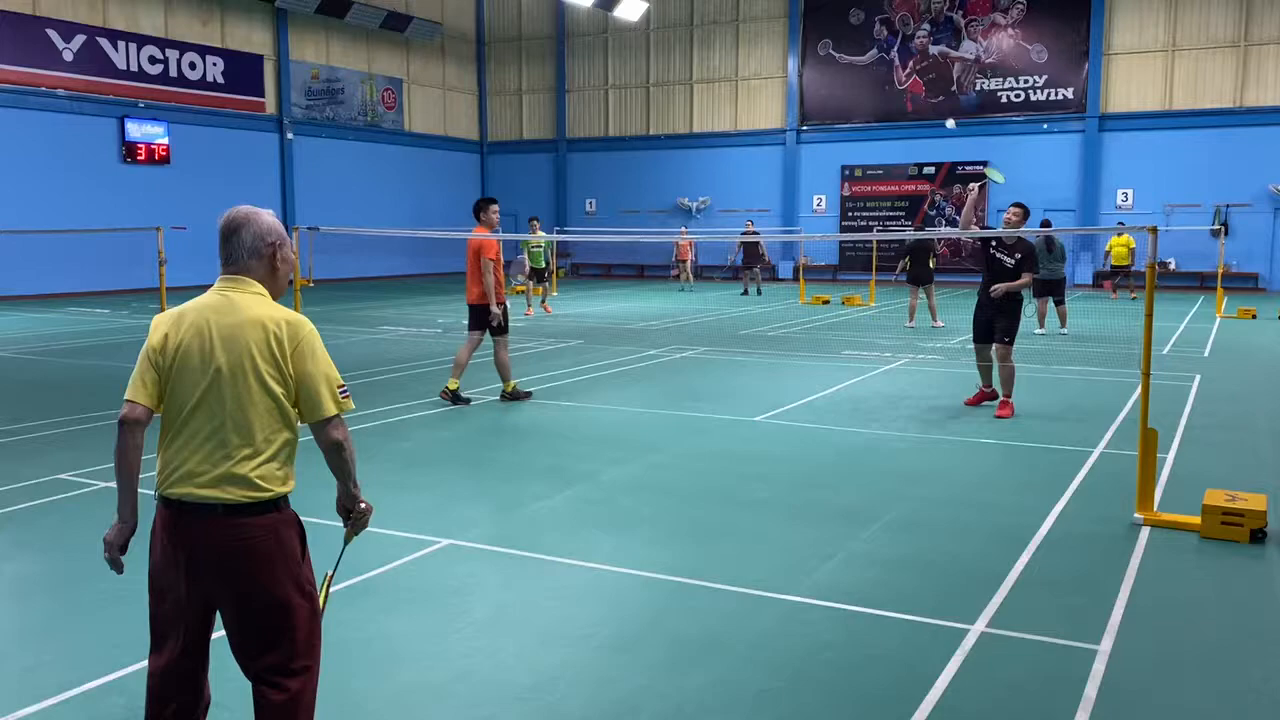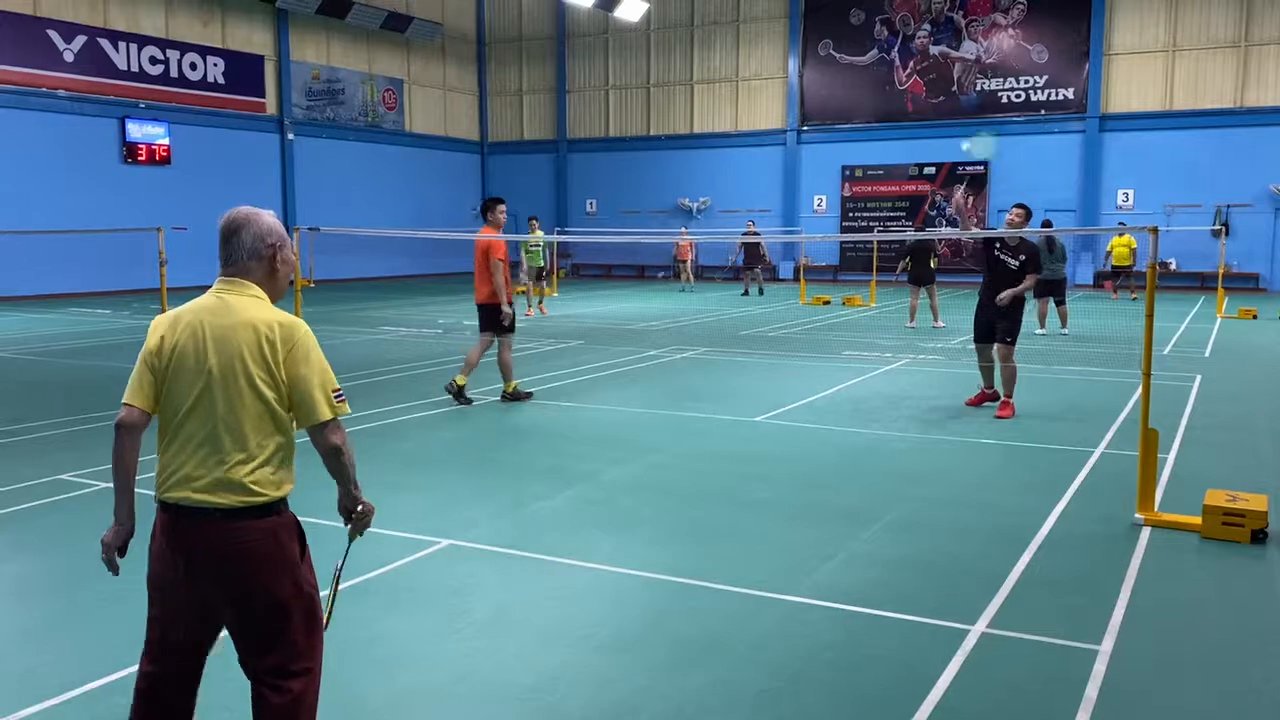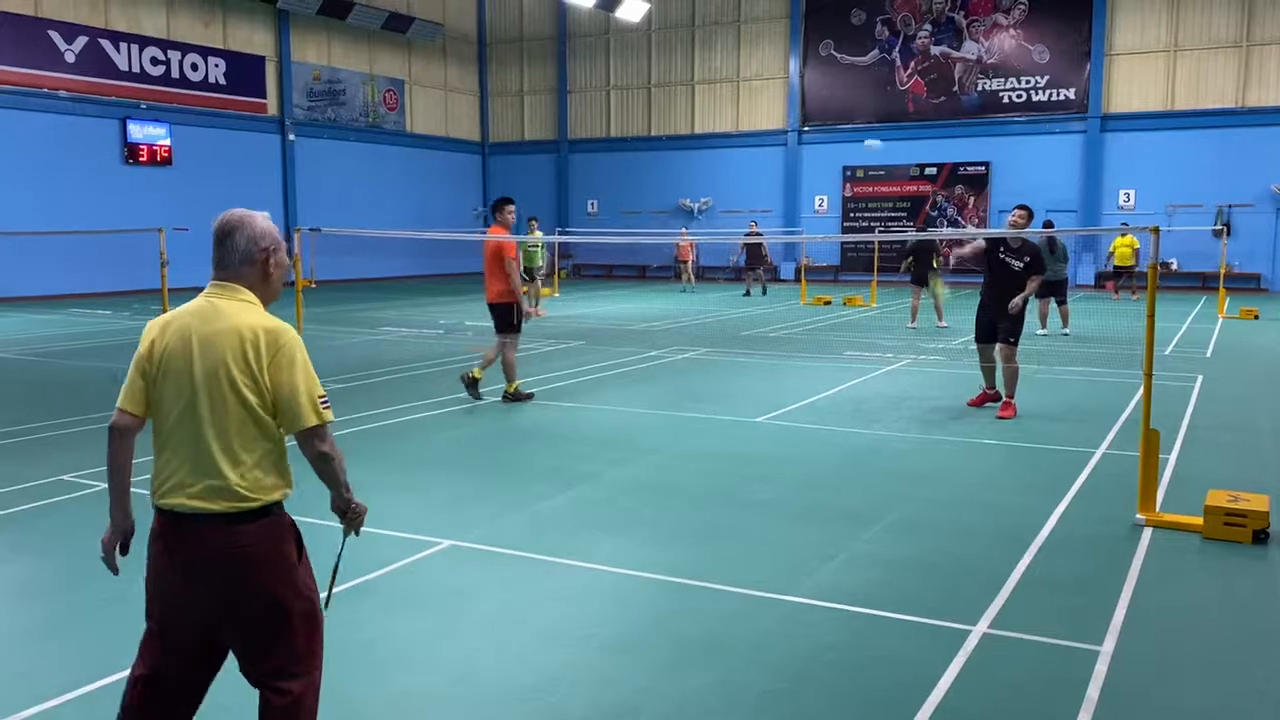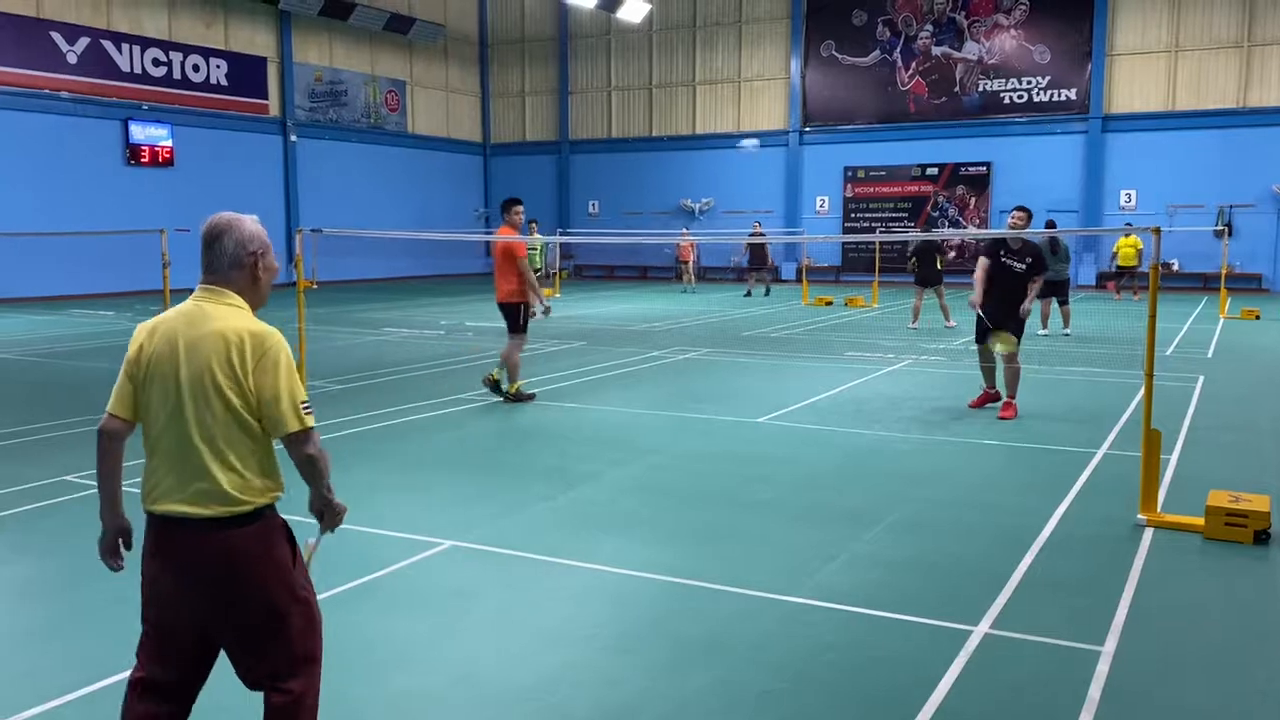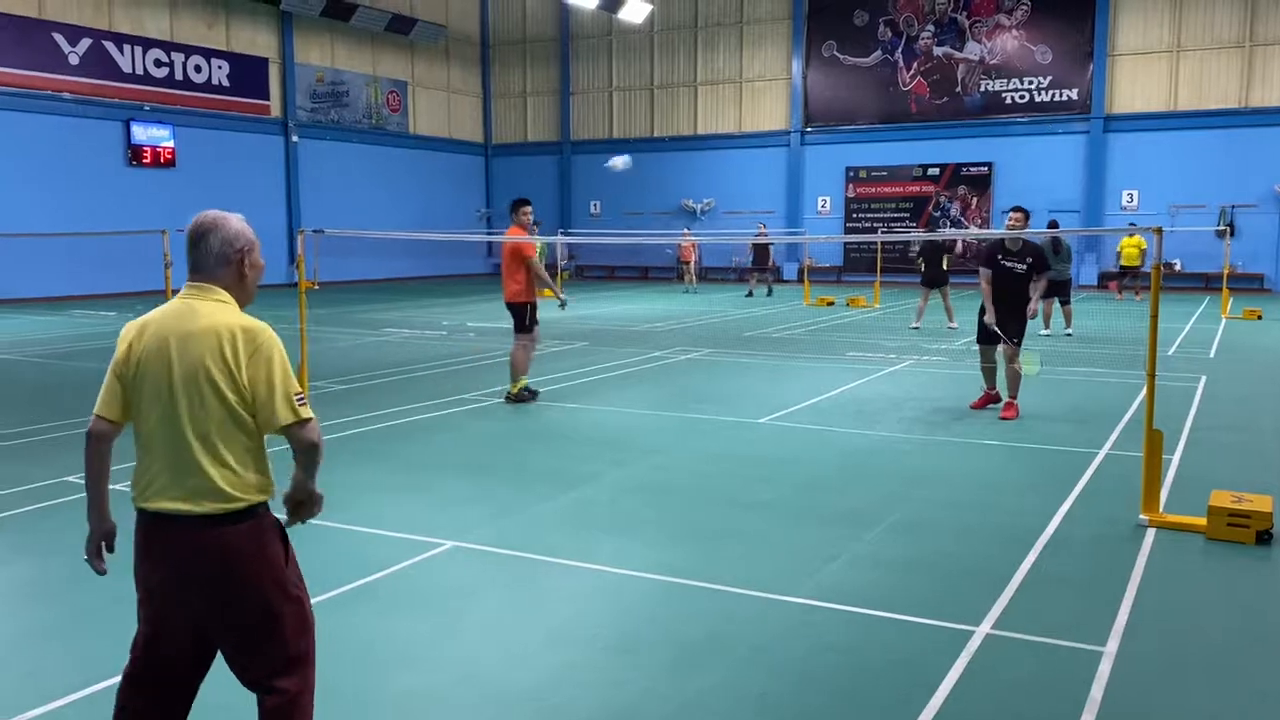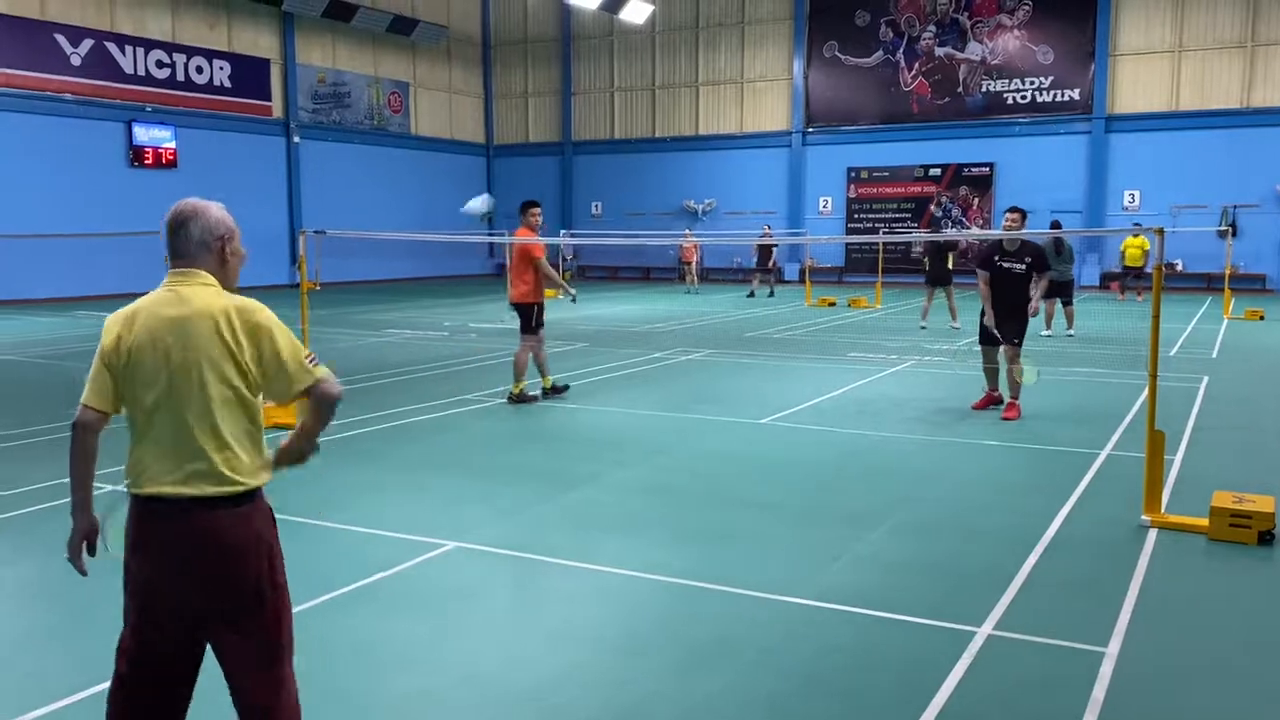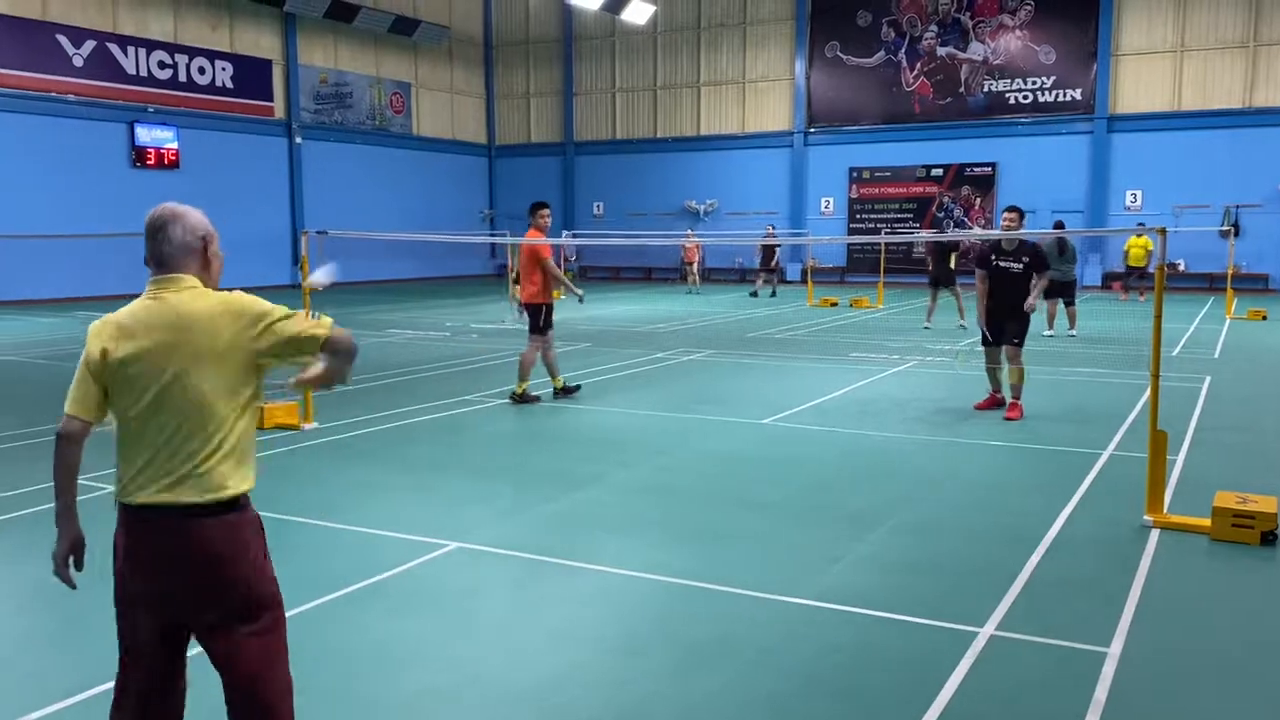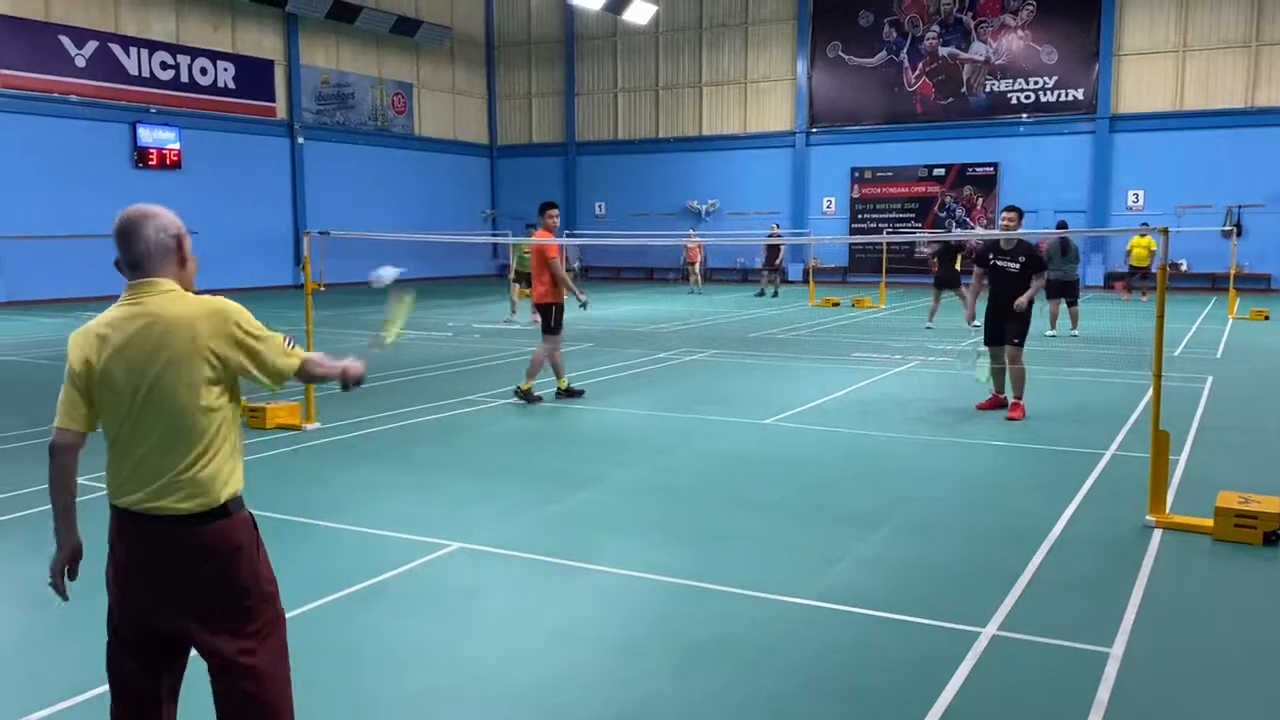
dt=0.1s
person 1, frame 1
left shoulder: (170, 323)
right shoulder: (289, 328)
left elbow: (131, 420)
right elbow: (332, 432)
left wrist: (125, 516)
right wrist: (350, 492)
left hip: (177, 520)
right hip: (256, 525)
left knee: (174, 663)
right knee: (286, 661)
person 1, frame 2
left shoulder: (168, 325)
right shoulder: (284, 330)
left elbow: (128, 423)
right elbow: (329, 436)
left wrist: (123, 517)
right wrist: (351, 493)
left hip: (177, 523)
right hip: (255, 529)
left knee: (167, 664)
right knee: (287, 663)
person 1, frame 3
left shoulder: (161, 329)
right shoulder: (272, 336)
left elbow: (121, 428)
right elbow: (317, 443)
left wrist: (119, 516)
right wrist: (344, 498)
left hip: (173, 528)
right hip: (249, 533)
left knee: (163, 667)
right knee: (290, 665)
person 1, frame 4
left shoulder: (150, 333)
right shoulder: (258, 340)
left elbow: (110, 432)
right elbow: (303, 446)
left wrist: (111, 517)
right wrist: (324, 497)
left hip: (166, 533)
right hip: (242, 535)
left knee: (161, 671)
right knee: (291, 661)
person 1, frame 5
left shoulder: (139, 333)
right shoulder: (249, 336)
left elbow: (98, 432)
right elbow: (305, 438)
left wrist: (98, 517)
right wrist: (305, 487)
left hip: (158, 530)
right hip: (236, 533)
left knee: (156, 667)
right knee: (284, 664)
person 1, frame 6
left shoulder: (123, 322)
right shoulder: (242, 314)
left elbow: (86, 423)
right elbow: (325, 393)
left wrist: (82, 512)
right wrist: (302, 442)
left hip: (150, 519)
right hip: (230, 518)
left knee: (147, 664)
right knee: (261, 664)
person 1, frame 7
left shoulder: (109, 331)
right shoulder: (232, 312)
left elbow: (70, 433)
right elbow: (339, 343)
left wrist: (67, 526)
right wrist: (328, 370)
left hip: (140, 528)
right hip: (219, 526)
left knee: (144, 672)
right knee: (255, 666)
person 1, frame 8
left shoulder: (89, 339)
right shoulder: (214, 317)
left elbow: (63, 444)
right elbow: (298, 366)
left wrist: (66, 536)
right wrist: (343, 369)
left hip: (133, 532)
right hip: (213, 531)
left knee: (138, 676)
right knee: (256, 667)
person 2, frame 1
left shoulder: (1026, 249)
right shoulder: (990, 238)
left elbow: (1028, 279)
right elbow: (965, 226)
left wrist: (1006, 287)
right wrist: (973, 196)
left hip: (1009, 307)
right hip: (984, 304)
left knee: (1003, 353)
right knee: (980, 350)
left ankle: (1006, 400)
right ankle: (987, 390)
person 2, frame 2
left shoulder: (1029, 250)
right shoulder: (992, 239)
left elbow: (1031, 282)
right elbow: (968, 231)
left wrist: (1012, 292)
left hip: (1011, 309)
right hip: (986, 304)
left knee: (1004, 353)
right knee: (982, 350)
left ankle: (1007, 401)
right ankle: (988, 391)
person 2, frame 3
left shoulder: (1033, 252)
right shoulder: (995, 241)
left elbow: (1035, 281)
right elbow: (977, 246)
left wrist: (1021, 297)
right wrist: (962, 251)
left hip: (1011, 310)
right hip: (987, 306)
left knee: (1007, 353)
right knee: (984, 350)
left ankle: (1008, 402)
right ankle: (991, 391)
person 2, frame 4
left shoulder: (1034, 252)
right shoulder: (995, 244)
left elbow: (1037, 281)
right elbow: (981, 269)
left wrist: (1030, 300)
right wrist: (977, 293)
left hip: (1015, 310)
right hip: (989, 307)
left knee: (1010, 355)
right knee: (984, 351)
left ankle: (1010, 402)
right ankle: (990, 391)
person 2, frame 5
left shoulder: (1034, 251)
right shoulder: (992, 249)
left elbow: (1041, 279)
right elbow: (985, 282)
left wrist: (1035, 301)
right wrist: (989, 311)
left hip: (1017, 311)
right hip: (992, 310)
left knee: (1011, 354)
right knee: (985, 352)
left ankle: (1011, 402)
right ankle: (991, 392)
person 2, frame 6
left shoulder: (1034, 251)
right shoulder: (990, 250)
left elbow: (1043, 278)
right elbow: (983, 283)
left wrist: (1036, 299)
right wrist: (988, 312)
left hip: (1018, 312)
right hip: (993, 311)
left knee: (1012, 355)
right knee: (987, 353)
left ankle: (1013, 403)
right ankle: (993, 394)
person 2, frame 7
left shoulder: (1031, 250)
right shoulder: (988, 250)
left elbow: (1042, 278)
right elbow: (981, 282)
left wrist: (1035, 297)
right wrist: (981, 312)
left hip: (1018, 311)
right hip: (993, 310)
left knee: (1012, 355)
right knee: (991, 354)
left ankle: (1016, 403)
right ankle: (996, 395)
person 2, frame 8
left shoulder: (1029, 251)
right shoulder: (987, 249)
left elbow: (1040, 279)
right elbow: (977, 278)
left wrist: (1027, 296)
right wrist: (971, 306)
left hip: (1018, 311)
right hip: (994, 309)
left knee: (1013, 355)
right knee: (995, 354)
left ankle: (1018, 403)
right ankle: (999, 396)
person 3, frame 1
left shoulder: (475, 236)
right shoulder: (489, 239)
right elbow: (488, 274)
right wrist: (494, 305)
left hip: (475, 299)
right hip: (489, 300)
left knee: (471, 343)
right knee: (501, 345)
left ankle: (451, 388)
right ankle: (509, 389)
person 3, frame 2
left shoulder: (482, 236)
right shoulder: (496, 239)
right elbow: (497, 274)
right wrist: (504, 304)
left hip: (483, 298)
right hip: (497, 300)
left knee: (484, 343)
right knee: (505, 345)
left ankle: (458, 382)
right ankle: (510, 390)
person 3, frame 3
left shoulder: (491, 236)
right shoulder: (506, 239)
right elbow: (512, 274)
right wrist: (524, 303)
left hip: (494, 297)
right hip: (508, 299)
left knee: (503, 343)
right knee: (511, 345)
left ankle: (473, 375)
right ankle: (512, 390)
person 3, frame 4
left shoulder: (499, 236)
right shoulder: (515, 239)
right elbow: (526, 272)
right wrist: (542, 299)
left hip: (504, 296)
right hip: (516, 298)
left knee: (515, 342)
right knee: (516, 343)
left ankle: (495, 377)
right ankle: (513, 390)
person 3, frame 5
left shoulder: (510, 236)
right shoulder: (522, 238)
right elbow: (538, 270)
right wrist: (558, 293)
left hip: (515, 296)
right hip: (522, 298)
left knee: (532, 339)
right knee: (521, 344)
left ankle: (520, 383)
right ankle: (514, 391)
person 3, frame 6
left shoulder: (520, 237)
right shoulder: (530, 239)
right elbow: (546, 270)
right wrist: (567, 289)
left hip: (522, 297)
right hip: (530, 299)
left knee: (538, 341)
right knee: (527, 345)
left ankle: (548, 385)
right ankle: (516, 391)
person 3, frame 7
left shoulder: (530, 238)
right shoulder: (539, 240)
right elbow: (553, 271)
right wrist: (574, 290)
left hip: (533, 298)
right hip: (539, 300)
left knee: (546, 343)
right knee: (535, 345)
left ankle: (559, 385)
right ankle: (519, 391)
person 3, frame 8
left shoulder: (542, 238)
right shoulder: (547, 240)
right elbow: (559, 273)
right wrist: (578, 294)
left hip: (546, 298)
right hip: (550, 299)
left knee: (554, 344)
right knee: (548, 346)
left ankle: (563, 386)
right ankle: (525, 387)
